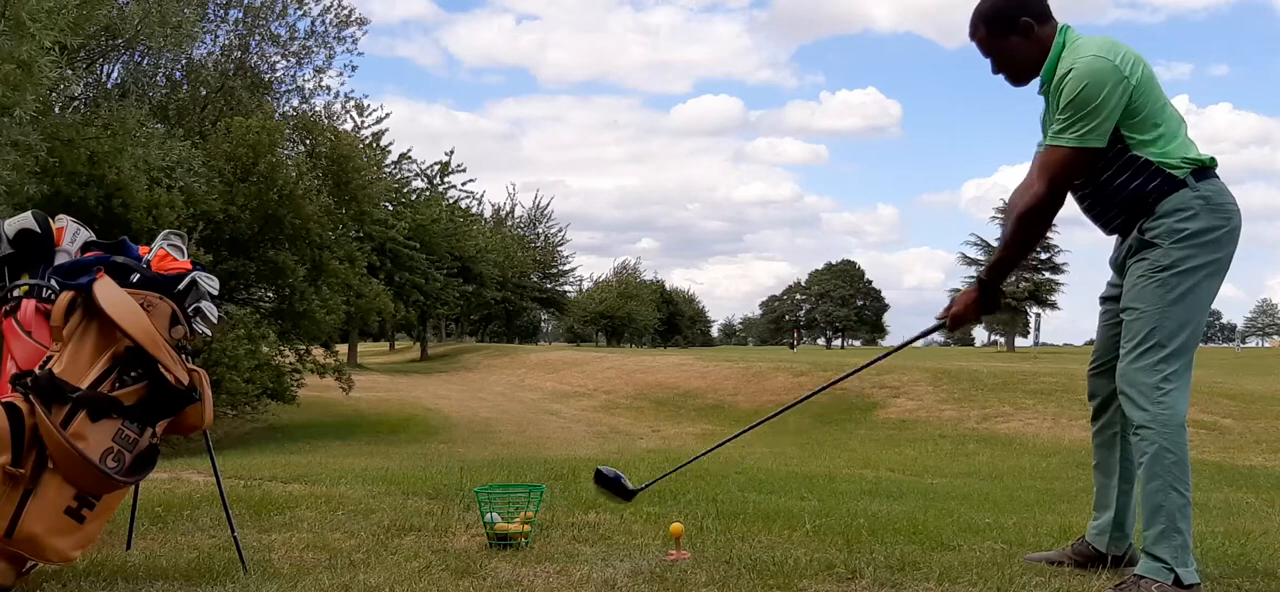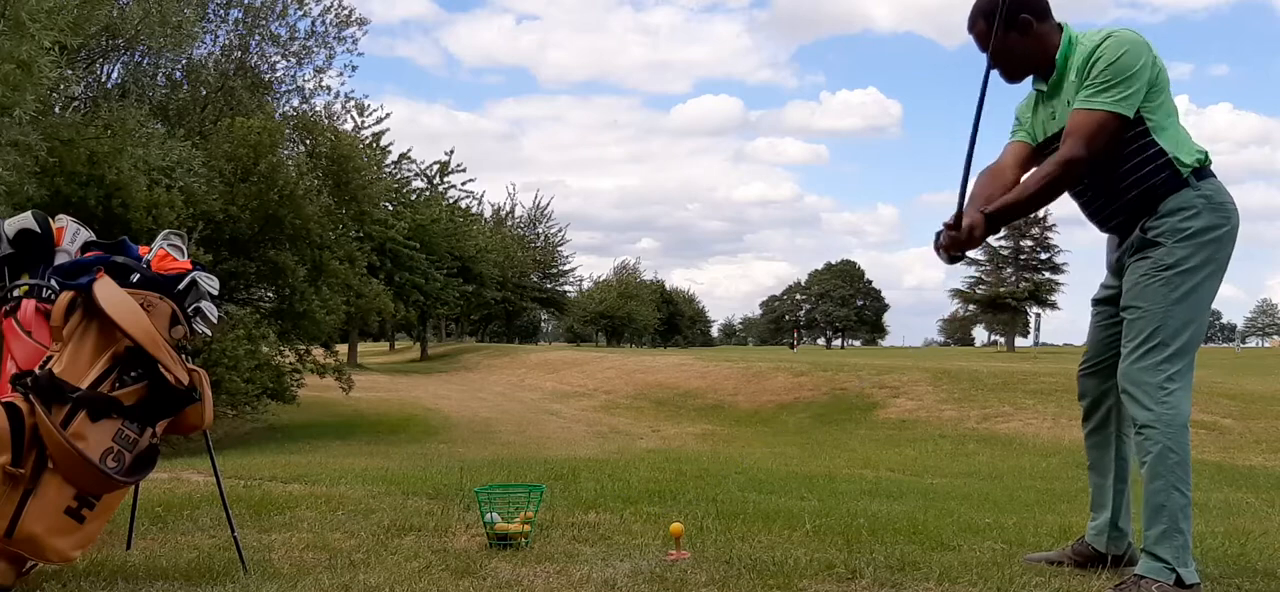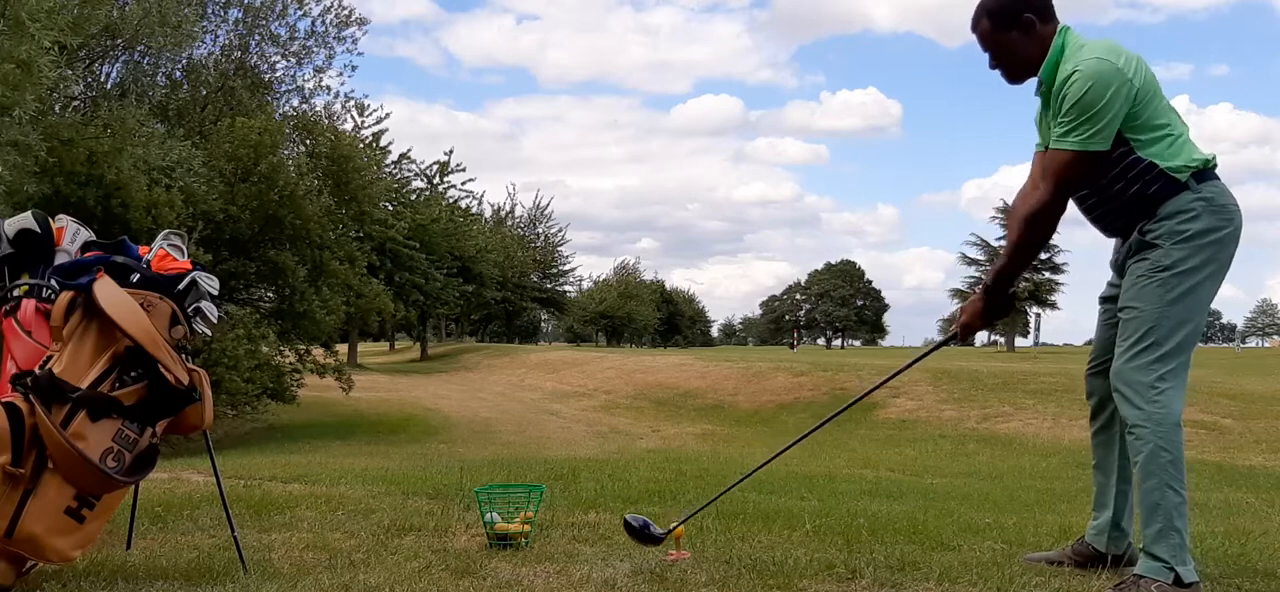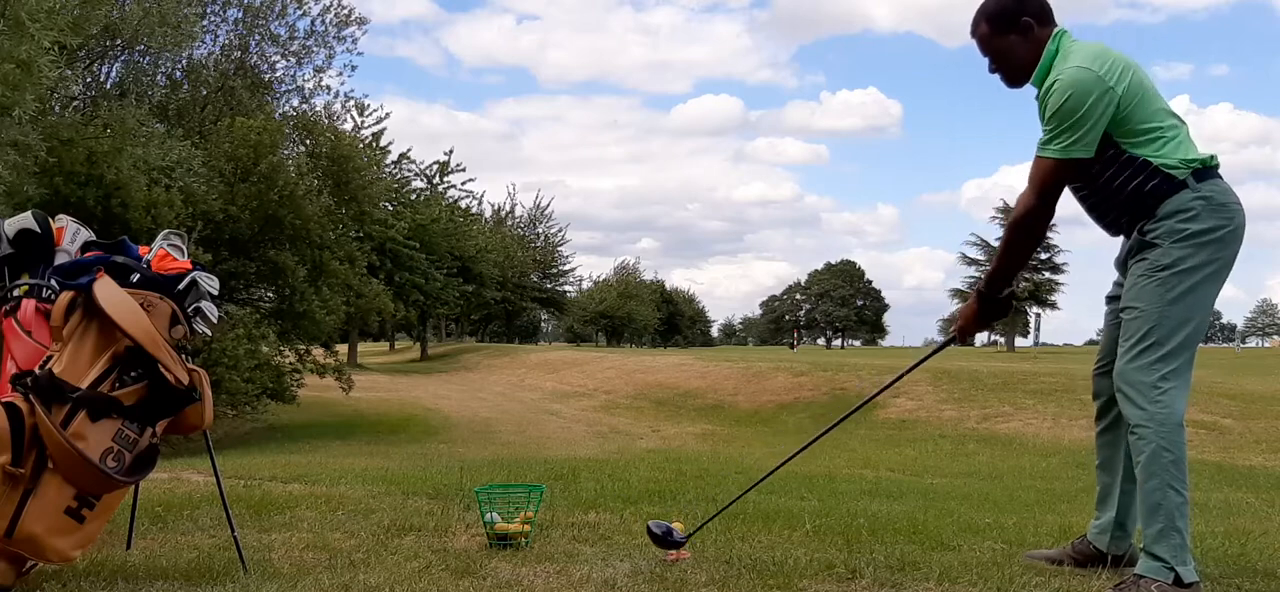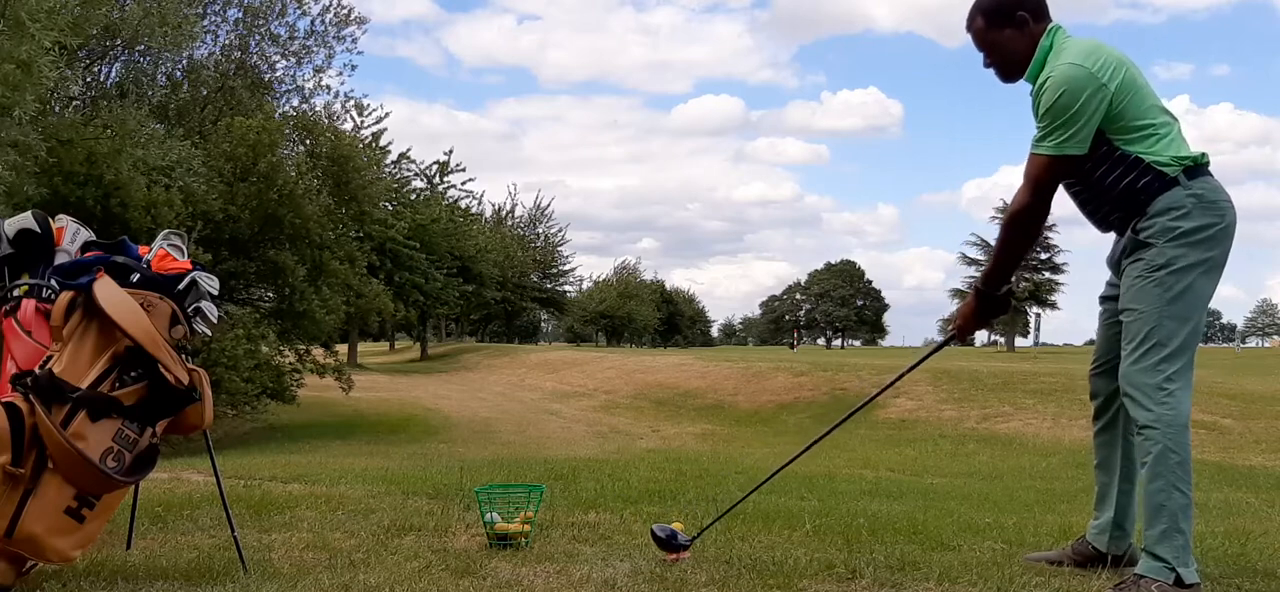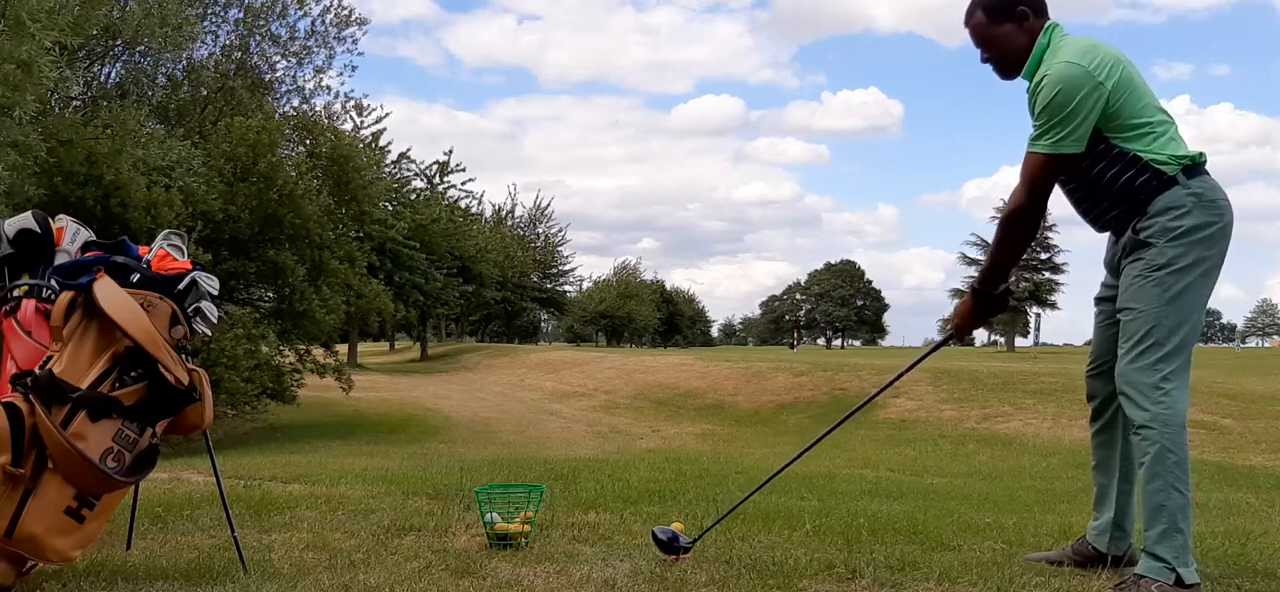
dt=0.4s
person 1, frame 1
left shoulder: (1090, 68)
right shoulder: (1063, 80)
left elbow: (1046, 198)
right elbow: (1030, 186)
left wrist: (985, 284)
right wrist: (995, 278)
left hip: (1185, 220)
right hip: (1147, 231)
left knee: (1146, 383)
right knee: (1109, 380)
right ankle: (1109, 539)
person 1, frame 2
left shoulder: (1115, 50)
right shoulder: (1038, 99)
left elbow: (1076, 158)
right elbow: (1003, 171)
left wrist: (989, 219)
right wrist: (967, 219)
left hip: (1184, 219)
right hip: (1133, 234)
left knee: (1149, 382)
right knee: (1099, 380)
right ankle: (1107, 540)
person 1, frame 3
left shoulder: (1093, 70)
right shoulder: (1054, 88)
left elbow: (1052, 200)
right elbow: (1033, 192)
left wrist: (993, 290)
right wrist: (1001, 283)
left hip: (1186, 221)
right hip: (1144, 233)
left knee: (1142, 382)
right knee: (1106, 379)
right ankle: (1109, 539)
person 1, frame 4
left shoulder: (1078, 78)
right shoulder: (1066, 78)
left elbow: (1037, 208)
right elbow: (1036, 199)
left wrist: (986, 295)
right wrist: (1002, 285)
left hip: (1189, 220)
right hip: (1156, 230)
left knee: (1144, 383)
right knee: (1113, 381)
right ankle: (1110, 538)
person 1, frame 5
left shoulder: (1071, 74)
right shoulder: (1064, 70)
left elbow: (1033, 204)
right elbow: (1033, 198)
left wrist: (984, 292)
right wrist: (1000, 283)
left hip: (1180, 219)
right hip: (1148, 228)
left knee: (1150, 383)
right knee: (1111, 381)
right ankle: (1109, 538)
person 1, frame 6
left shoulder: (1068, 72)
right shoulder: (1059, 69)
left elbow: (1028, 203)
right elbow: (1031, 198)
left wrist: (982, 291)
right wrist: (996, 283)
left hip: (1177, 218)
right hip: (1142, 229)
left knee: (1146, 383)
right knee: (1107, 381)
right ankle: (1109, 539)
